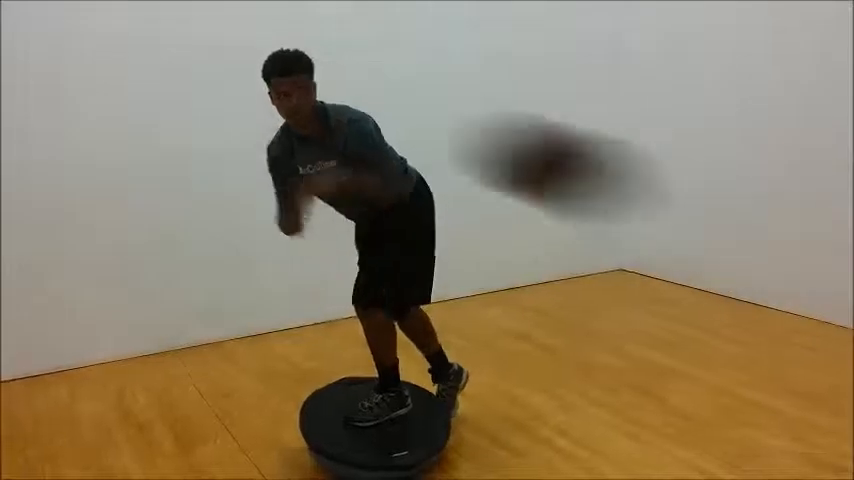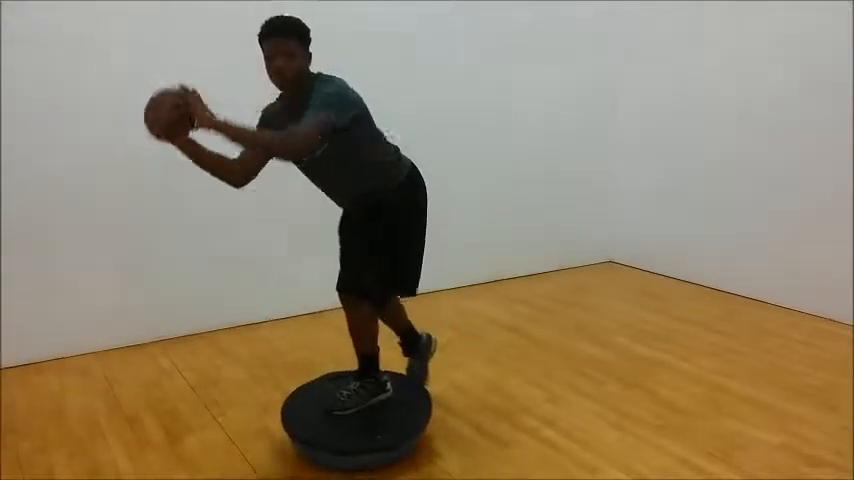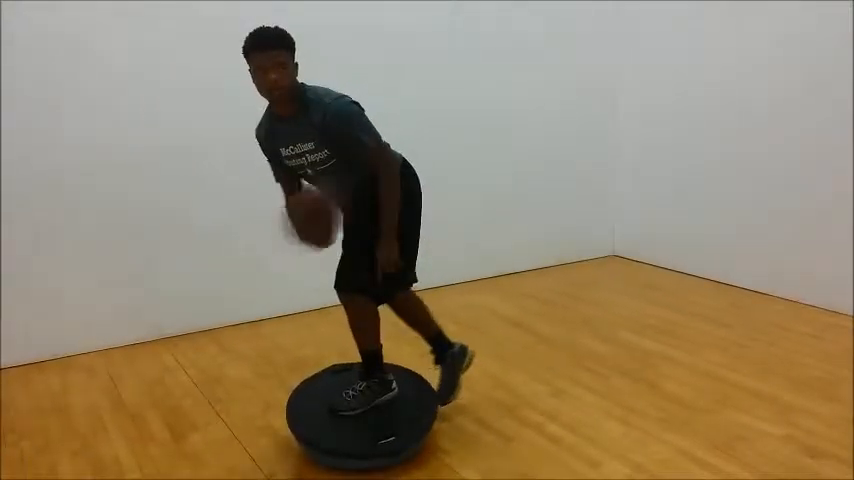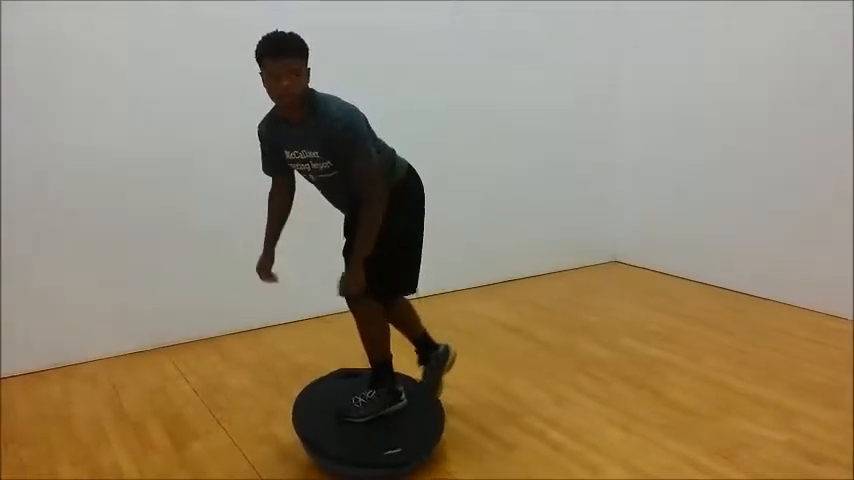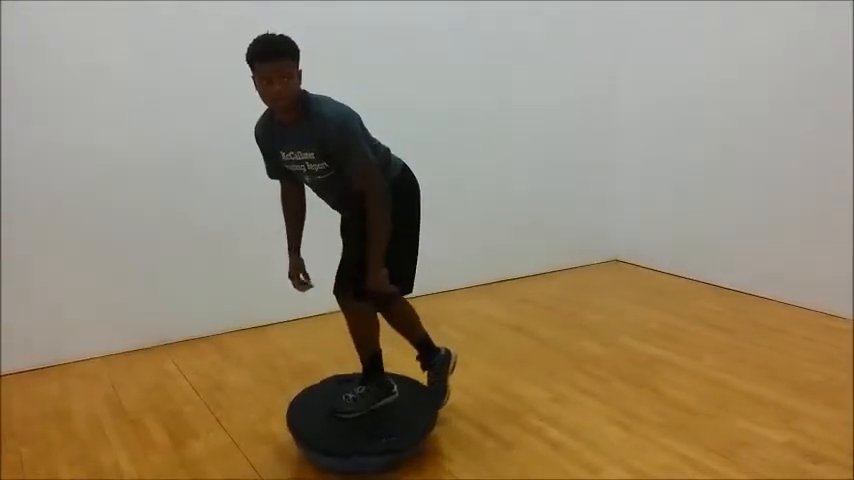
dt=0.4s
person 1, frame 1
left shoulder: (354, 127)
right shoulder: (280, 150)
left elbow: (391, 188)
right elbow: (287, 218)
left wrist: (341, 183)
right wrist: (292, 216)
left hip: (406, 208)
right hip: (370, 218)
left knee: (371, 302)
right knee: (396, 302)
left ankle: (391, 393)
right ankle: (446, 372)
person 1, frame 2
left shoulder: (332, 94)
right shoulder: (275, 116)
left elbow: (297, 146)
right elbow: (239, 175)
left wrist: (217, 124)
right wrist: (183, 142)
left hip: (398, 196)
right hip: (360, 206)
left knee: (356, 291)
right knee: (367, 289)
left ankle: (370, 380)
right ankle: (415, 343)
person 1, frame 3
left shoulder: (337, 110)
right shoulder: (267, 133)
left elbow: (387, 169)
right elbow: (292, 191)
left wrist: (387, 238)
left hip: (392, 196)
right hip: (356, 205)
left knee: (353, 288)
right knee: (393, 289)
left ankle: (375, 380)
right ankle: (448, 351)
person 1, frame 4
left shoulder: (341, 120)
right shoulder: (270, 130)
left elbow: (375, 193)
right elbow: (282, 186)
left wrist: (357, 263)
right wrist: (268, 249)
left hip: (396, 196)
right hip: (359, 206)
left knee: (363, 292)
right knee: (380, 291)
left ankle: (384, 389)
right ankle: (432, 352)
person 1, frame 5
left shoulder: (335, 121)
right shoulder: (266, 132)
left elbow: (376, 192)
right elbow: (291, 189)
left wrist: (377, 263)
right wrist: (294, 255)
left hip: (392, 196)
right hip: (356, 206)
left knee: (352, 290)
right knee: (377, 293)
left ankle: (375, 382)
right ankle: (433, 356)
